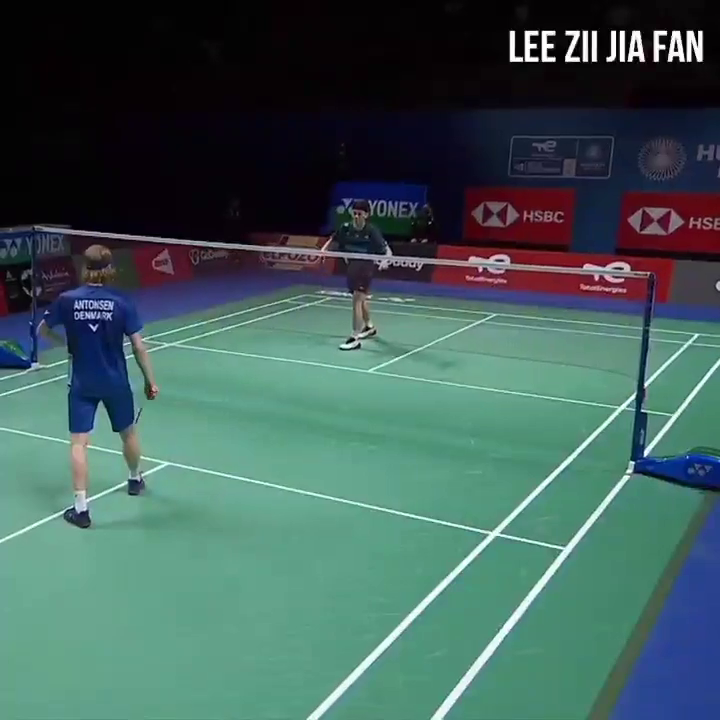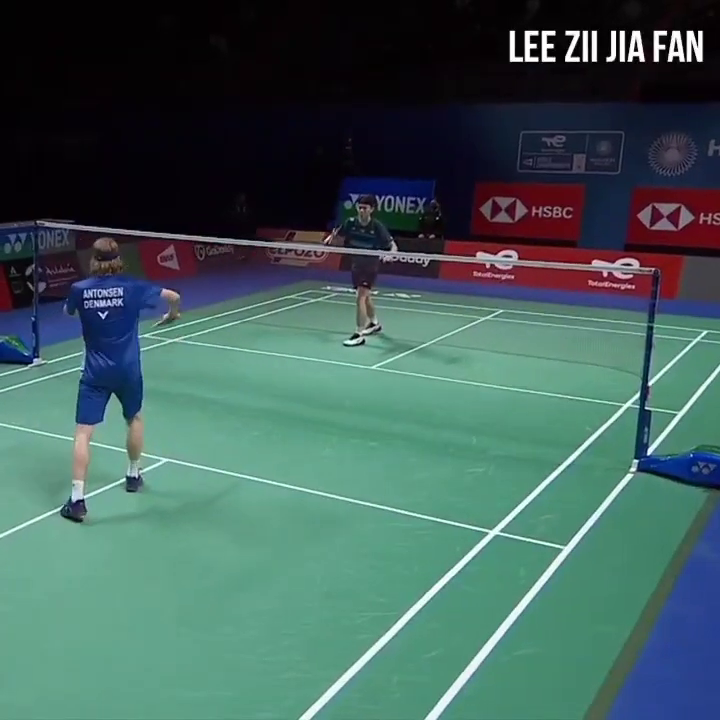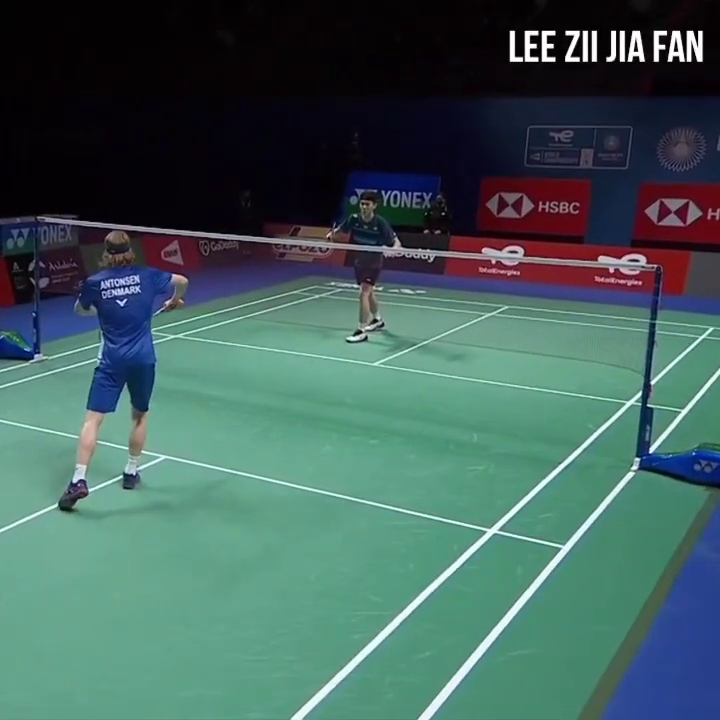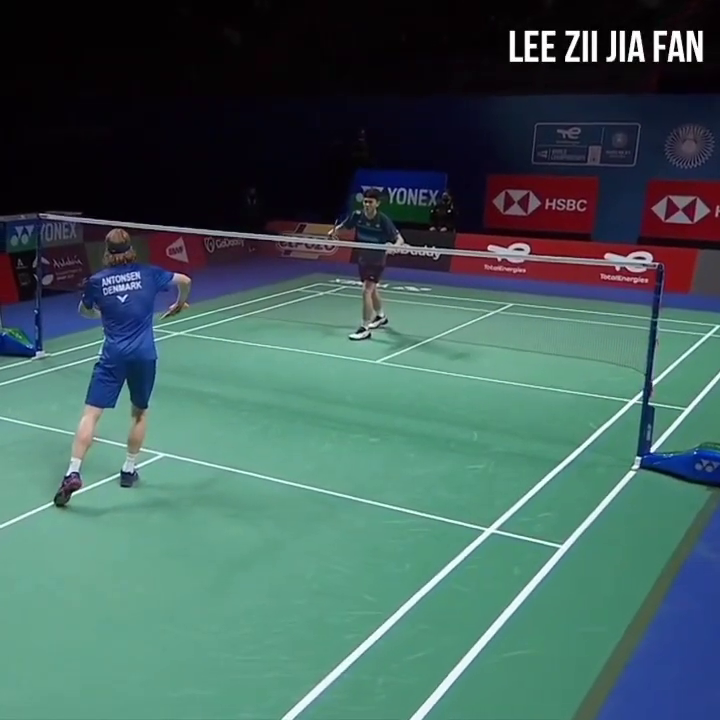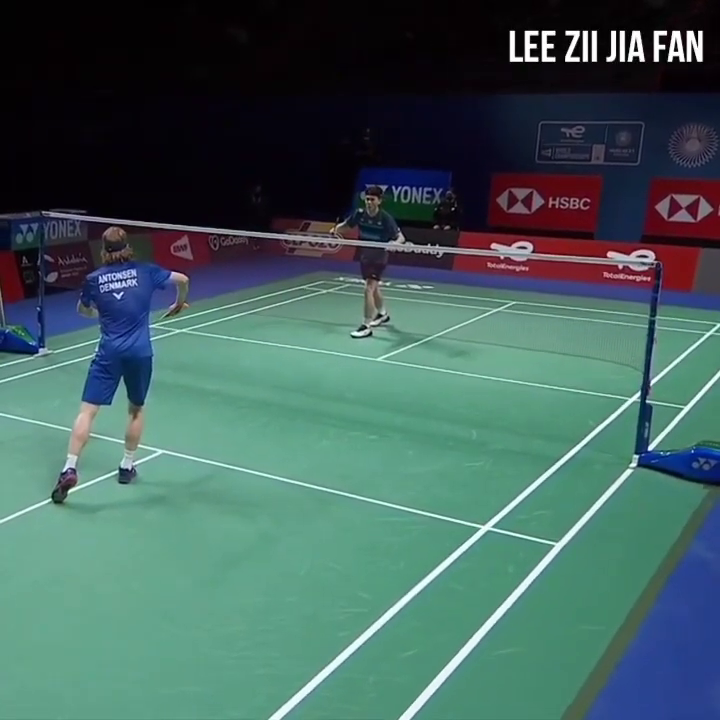
dt=0.5s
person 1, frame 1
left shoulder: (66, 300)
right shoulder: (120, 303)
left elbow: (43, 330)
right elbow: (139, 346)
right wrist: (150, 380)
left hip: (82, 383)
right hip: (115, 381)
left knee: (78, 443)
right knee: (128, 431)
left ankle: (81, 508)
right ankle: (135, 479)
person 1, frame 2
left shoulder: (79, 289)
right shoulder: (132, 287)
left elbow: (68, 312)
right elbow: (174, 297)
right wrist: (172, 315)
left hip: (95, 373)
right hip: (127, 370)
left knee: (83, 433)
right knee: (134, 419)
left ankle: (77, 499)
right ankle: (133, 475)
person 1, frame 3
left shoulder: (94, 282)
right shoulder: (146, 276)
left elbow: (80, 310)
right elbow: (182, 281)
right wrist: (175, 301)
left hip: (112, 360)
right hip: (142, 359)
left knee: (93, 419)
right knee: (140, 415)
left ankle: (79, 480)
right ankle: (131, 472)
person 1, frame 4
left shoulder: (97, 280)
right shoulder: (148, 273)
left elbow: (84, 311)
right elbow: (185, 280)
right wrist: (179, 304)
left hip: (113, 355)
right hip: (143, 355)
left knee: (91, 414)
right knee: (139, 412)
left ankle: (73, 473)
right ankle: (129, 470)
person 1, frame 5
left shoulder: (94, 279)
right shoulder: (144, 271)
left elbow: (83, 310)
right elbow: (183, 279)
right wrist: (179, 303)
left hip: (109, 352)
right hip: (139, 352)
left knee: (87, 410)
right knee: (136, 409)
left ankle: (69, 469)
right ankle: (126, 466)
